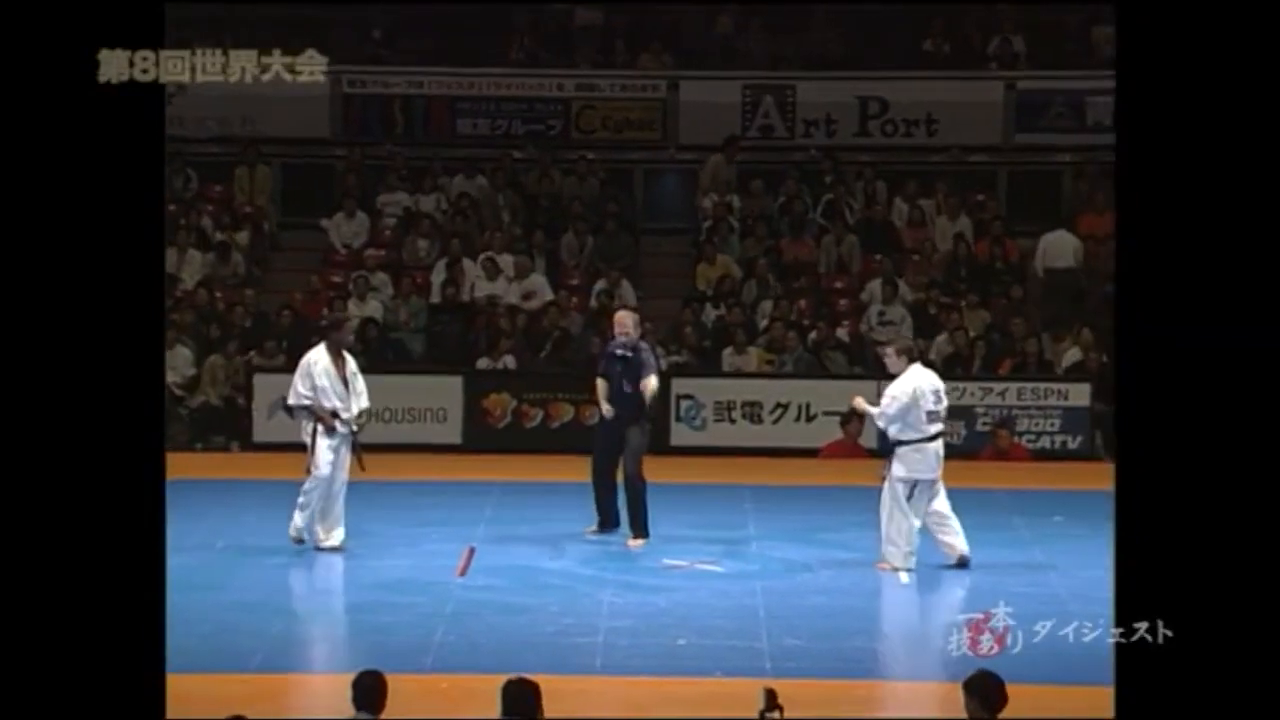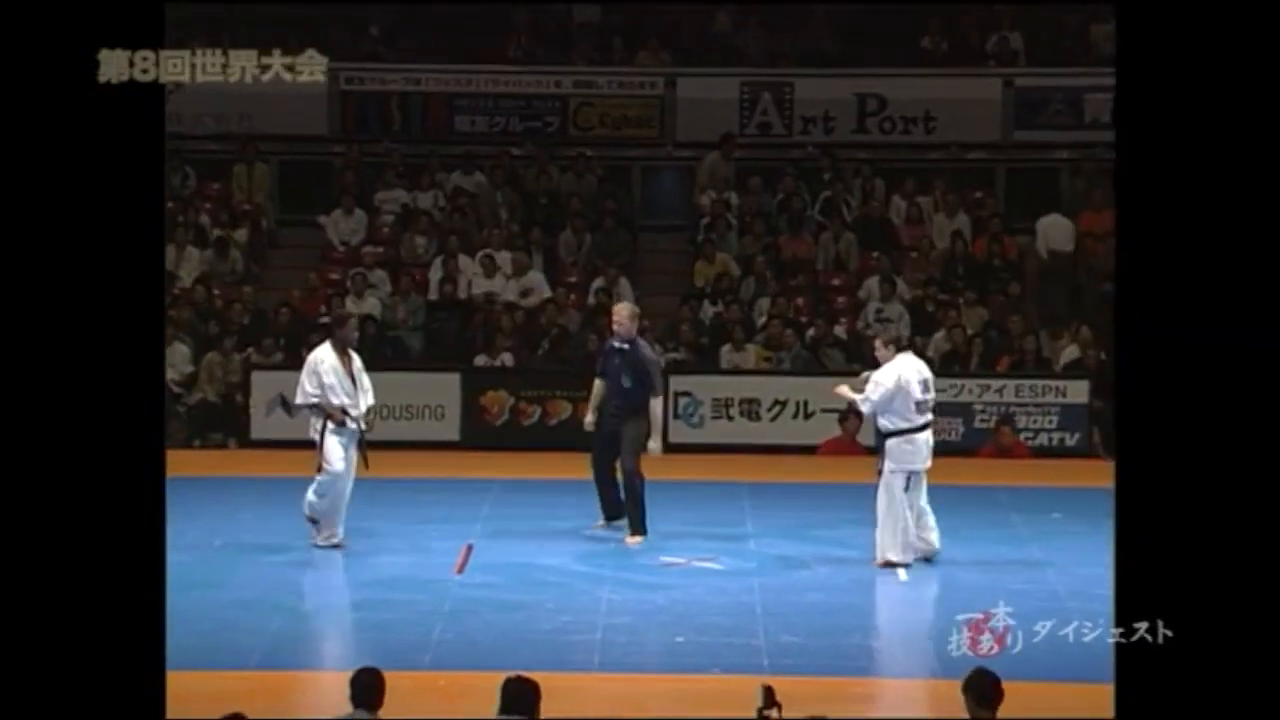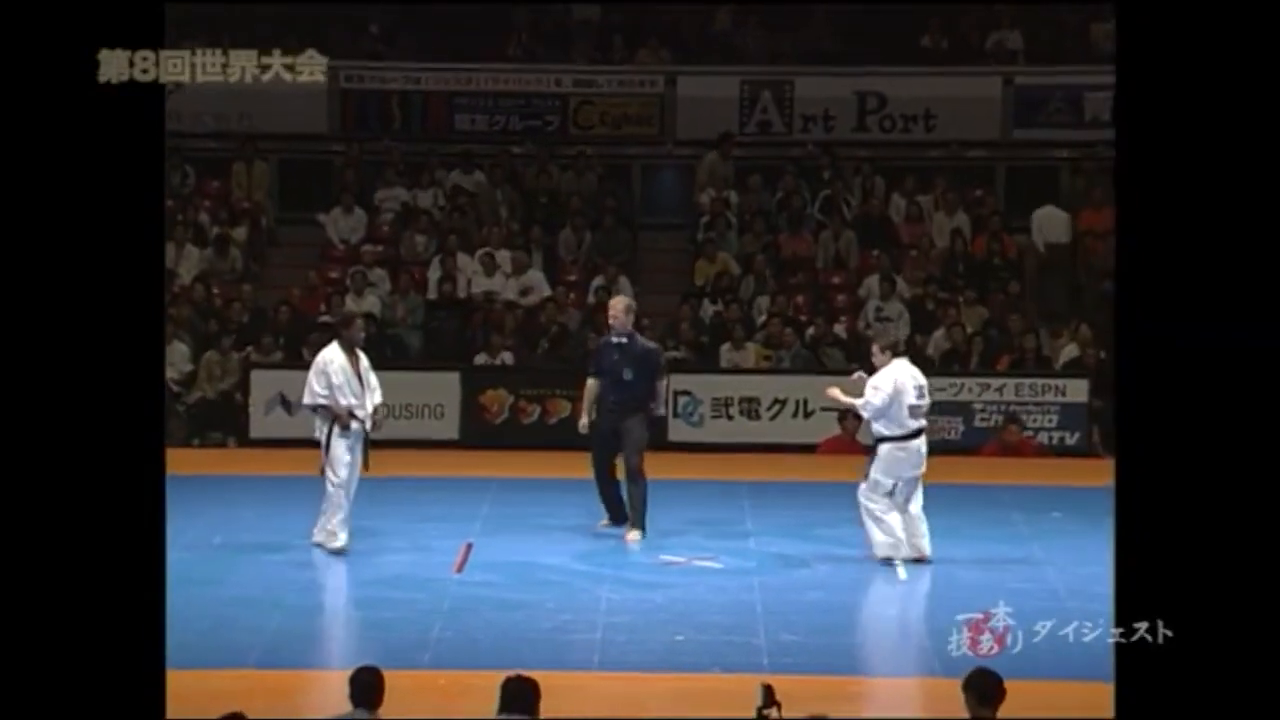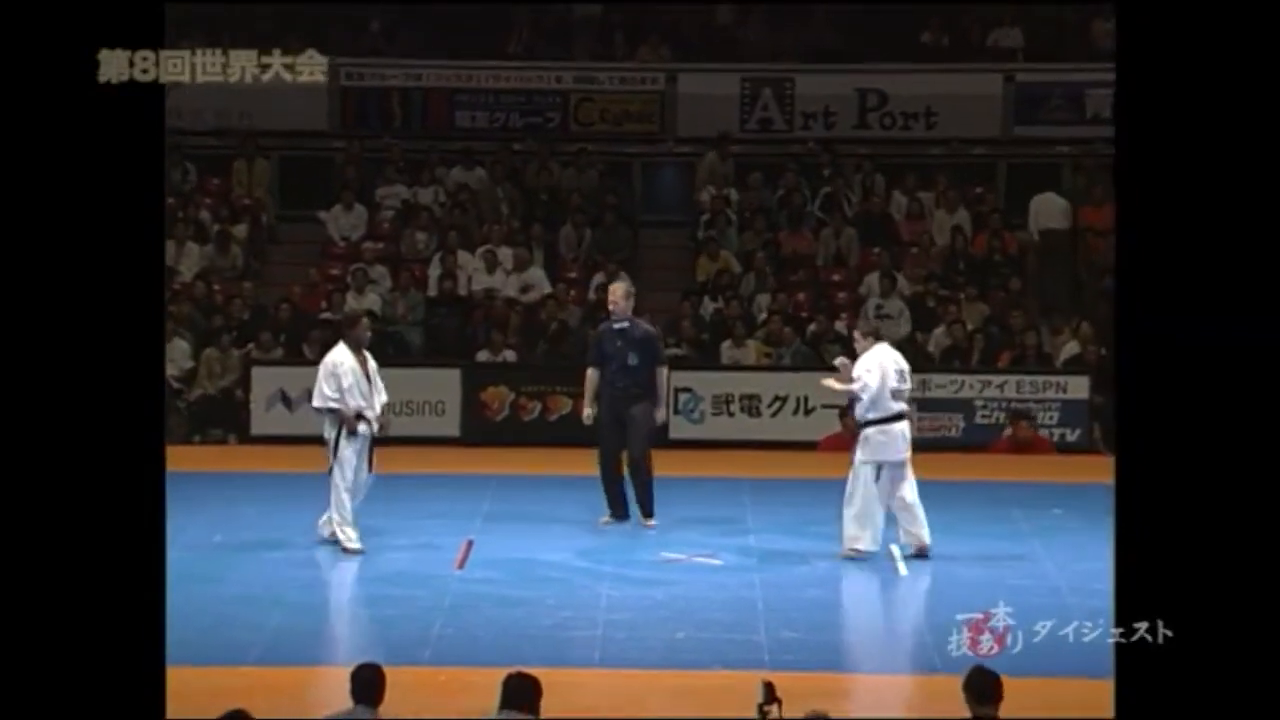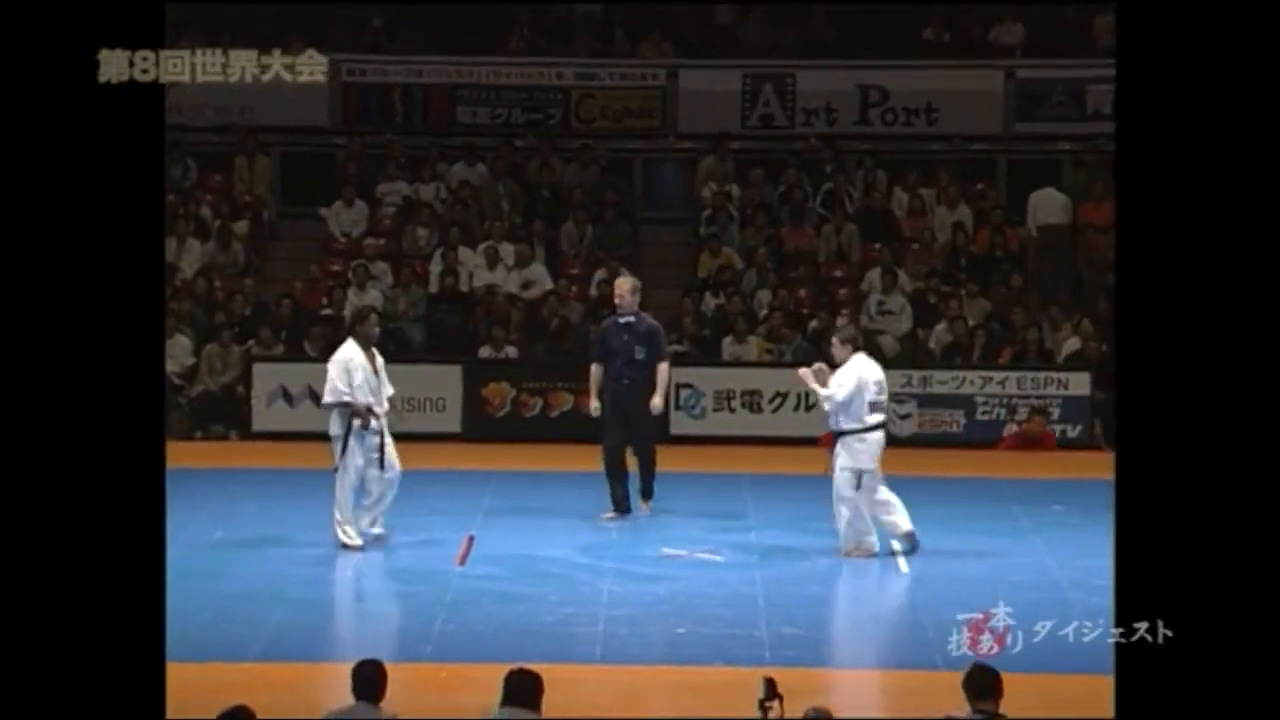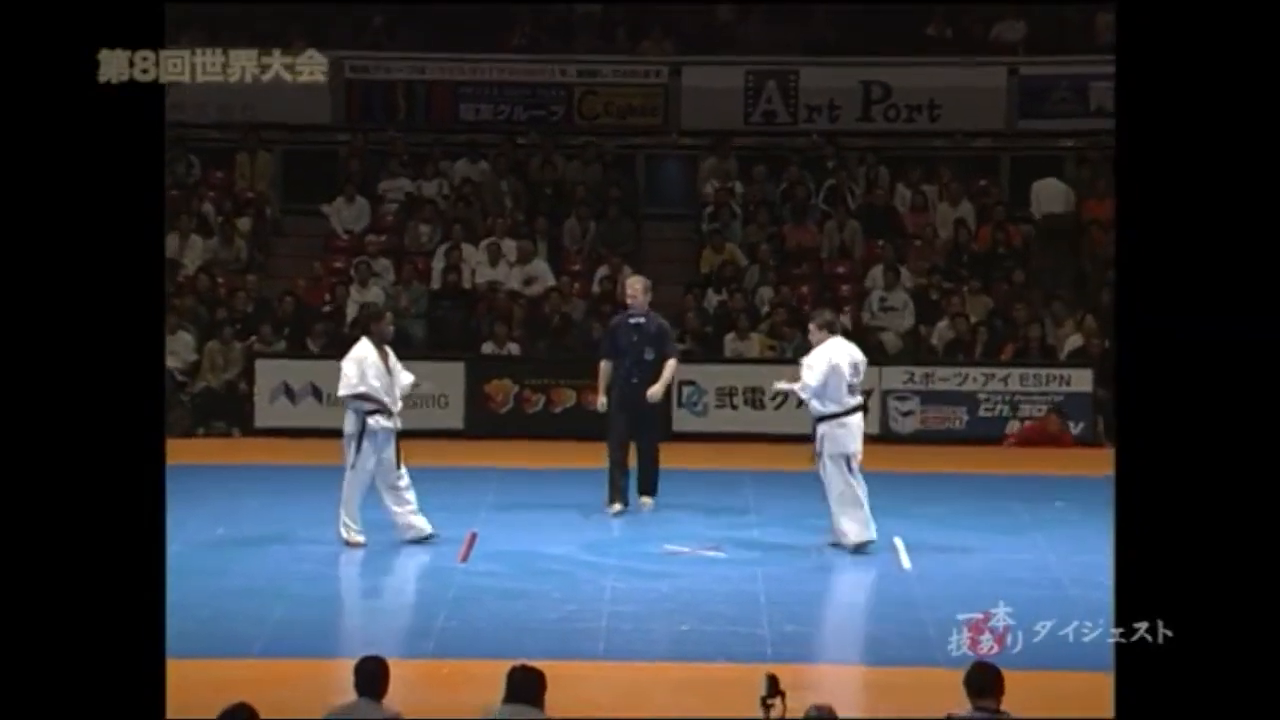
dt=0.2s
person 1, frame 1
left shoulder: (644, 356)
right shoulder: (610, 350)
left elbow: (652, 380)
right elbow: (601, 378)
left wrist: (649, 386)
right wrist: (603, 403)
left hip: (635, 421)
right hip: (612, 419)
left knee: (632, 473)
right knee: (601, 470)
left ankle: (639, 532)
right ankle: (607, 521)
person 1, frame 2
left shoulder: (646, 356)
right shoulder: (609, 347)
left elbow: (656, 396)
left wrist: (655, 437)
right wrist: (591, 411)
left hip: (633, 418)
right hip: (608, 415)
left knee: (630, 469)
right knee: (601, 466)
left ankle: (637, 529)
right ankle: (613, 513)
person 1, frame 3
left shoulder: (646, 349)
right shoulder: (604, 345)
left elbow: (659, 380)
right elbow: (594, 379)
left wrist: (659, 404)
right wrist: (585, 413)
left hip: (634, 414)
right hip: (606, 413)
left knee: (633, 468)
right knee: (601, 466)
left ankle: (636, 526)
right ankle: (617, 515)
person 1, frame 4
left shoulder: (646, 333)
right shoulder: (603, 332)
left elbow: (660, 369)
right elbow: (593, 369)
left wrist: (661, 405)
right wrist: (587, 403)
left hip: (639, 403)
right hip: (609, 402)
left knee: (639, 457)
right knee: (608, 458)
left ankle: (647, 514)
right ankle: (618, 511)
person 1, frame 5
left shoulder: (651, 327)
right shoulder: (607, 327)
left elbow: (663, 363)
right elbow: (598, 364)
left wrist: (659, 395)
right wrist: (594, 397)
left hip: (642, 397)
right hip: (614, 395)
left knee: (644, 450)
right knee: (612, 451)
left ankle: (645, 497)
right ankle: (620, 506)
person 1, frame 6
left shoulder: (660, 327)
right shoulder: (617, 325)
left elbow: (671, 360)
right elbow: (606, 360)
left wrist: (660, 385)
right wrist: (602, 393)
left hip: (649, 393)
right hip: (621, 391)
left knee: (648, 445)
right knee: (617, 445)
left ankle: (646, 492)
right ankle: (618, 499)
person 2, frame 1
left shoulder: (349, 361)
right shoulder: (312, 360)
left elbow: (359, 393)
right elbow: (300, 397)
left wrist: (361, 416)
right wrist: (323, 415)
left hip: (344, 428)
right hip: (321, 428)
left knee: (337, 484)
right knee: (321, 475)
left ankle: (328, 537)
right ankle: (299, 525)
person 2, frame 2
left shoulder: (354, 358)
right shoulder: (318, 358)
left elbow: (364, 390)
right elbow: (308, 395)
left wrist: (367, 414)
right wrist: (331, 412)
left hip: (352, 426)
right hip: (329, 425)
left knee: (344, 481)
right knee: (334, 471)
left ankle: (328, 534)
right ankle: (313, 504)
person 2, frame 3
left shoulder: (361, 357)
right shoulder: (326, 358)
left elbow: (371, 389)
right elbow: (315, 395)
left wrist: (374, 414)
right wrist: (338, 414)
left hip: (357, 426)
right hip: (335, 428)
left knee: (348, 483)
right knee: (337, 480)
left ankle: (325, 533)
right ankle: (334, 537)
person 2, frame 4
left shoulder: (367, 358)
right shoulder: (334, 359)
left elbow: (376, 391)
right elbow: (324, 398)
left wrist: (381, 416)
right wrist: (346, 419)
left hip: (366, 427)
right hip: (344, 430)
left knee: (361, 482)
right knee: (343, 484)
left ankle: (331, 527)
right ankle: (347, 537)
person 2, frame 5
left shoulder: (373, 354)
right shoulder: (344, 356)
right elbow: (335, 395)
left wrist: (392, 404)
right wrist: (359, 410)
left hip: (375, 423)
right hip: (351, 426)
left knee: (390, 471)
right knee: (348, 481)
left ankle: (369, 522)
right ankle: (347, 534)
person 2, frame 6
left shoulder: (386, 352)
right shoulder: (358, 353)
left elbow: (400, 378)
right elbow: (349, 389)
right wrist: (376, 399)
left hip: (386, 423)
right hip: (364, 424)
left knee: (396, 477)
right knee: (357, 479)
left ankle: (414, 526)
right ankle: (350, 531)
person 3, frame 1
left shoulder: (905, 384)
right shoulder: (931, 377)
left elbow: (885, 417)
left wrist: (865, 407)
right wrist: (889, 402)
left hip: (910, 452)
right hip: (931, 448)
left knee: (898, 506)
right knee: (936, 504)
left ankle: (899, 559)
right ankle: (959, 551)
person 3, frame 2
left shoulder: (892, 371)
right shoulder: (920, 366)
left elbow: (869, 403)
left wrist: (848, 394)
right wrist: (874, 384)
left hip: (902, 443)
right hip: (921, 438)
left knee: (894, 499)
right knee: (914, 497)
left ankle: (898, 553)
right ankle: (927, 545)
person 3, frame 3
left shoulder: (888, 375)
right shoulder: (914, 373)
left elbow: (870, 407)
left wrist: (841, 398)
right wrist: (867, 385)
left hip: (895, 448)
right hip: (915, 444)
left knee: (874, 497)
right knee: (909, 500)
left ankle: (893, 547)
right ankle: (919, 549)
person 3, frame 4
left shoulder: (871, 359)
right shoulder: (897, 358)
left elbow: (866, 391)
left wrist: (838, 386)
right wrist: (850, 374)
left hip: (878, 433)
right hip: (899, 428)
left knee: (864, 490)
right knee: (903, 488)
left ankle: (860, 544)
right ankle: (920, 541)
person 3, frame 5
left shoulder: (850, 370)
right shoulder: (872, 366)
left elbow: (833, 401)
left wrist: (811, 382)
right wrist: (827, 378)
left hip: (854, 440)
right hip: (872, 435)
left knee: (847, 494)
right knee: (873, 489)
left ankle: (862, 544)
right ankle: (903, 529)
person 3, frame 6
left shoulder: (821, 354)
right shoulder: (854, 351)
left elbow: (807, 387)
left wrist: (786, 386)
right wrist: (807, 372)
left hip: (834, 425)
right hip: (851, 420)
left knee: (842, 482)
right knee: (840, 478)
left ankle: (860, 534)
right ankle: (846, 531)
